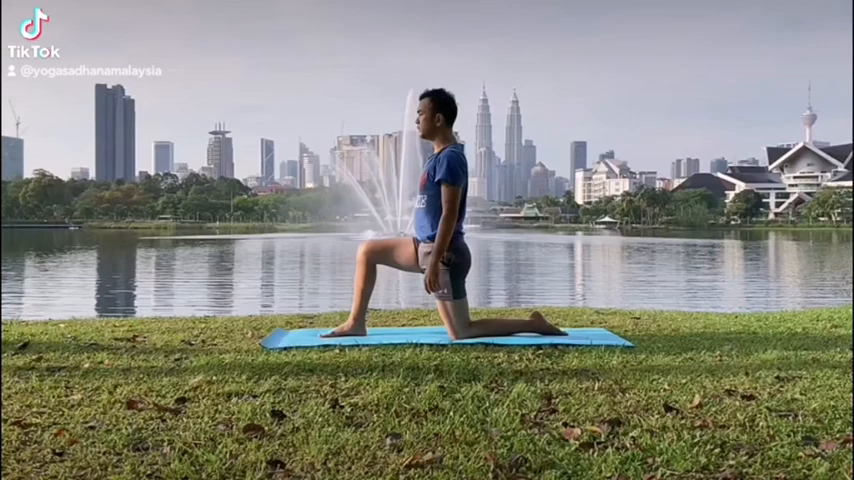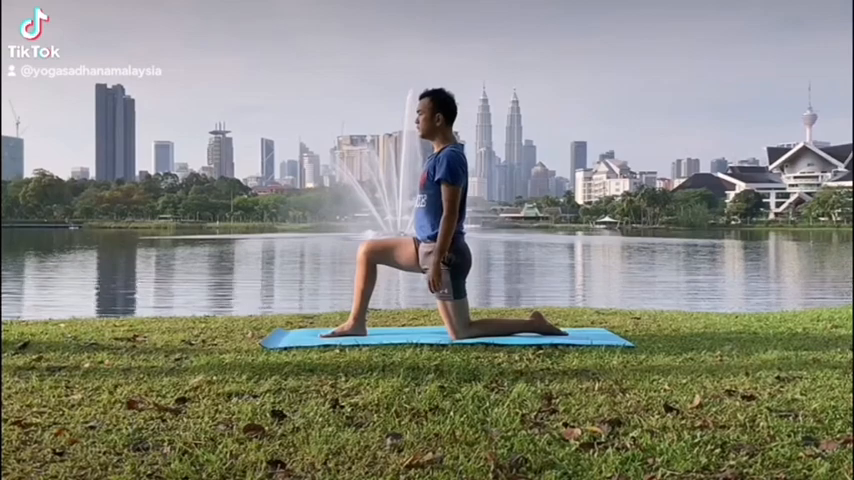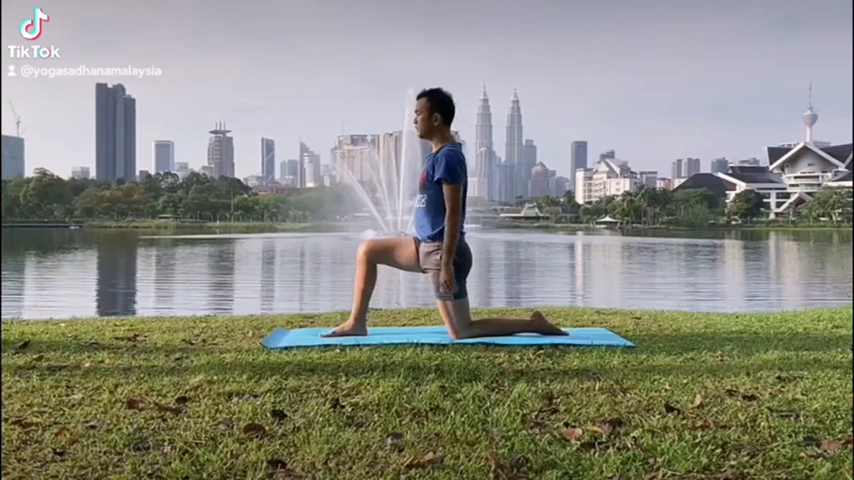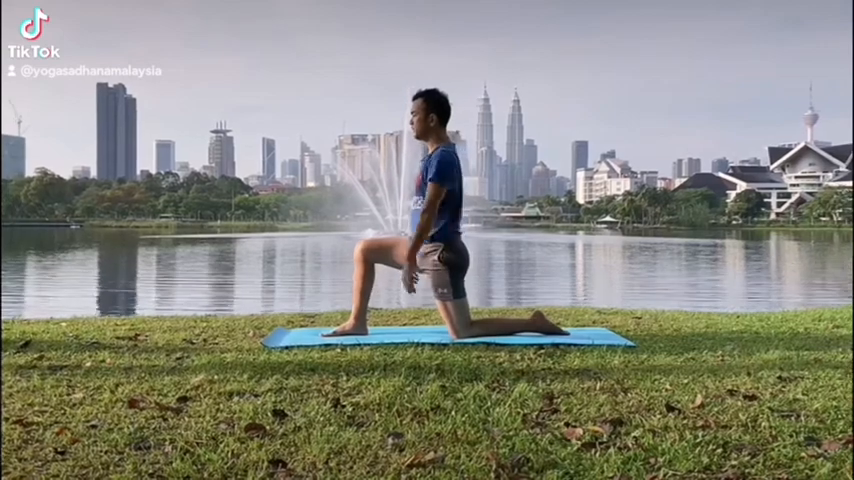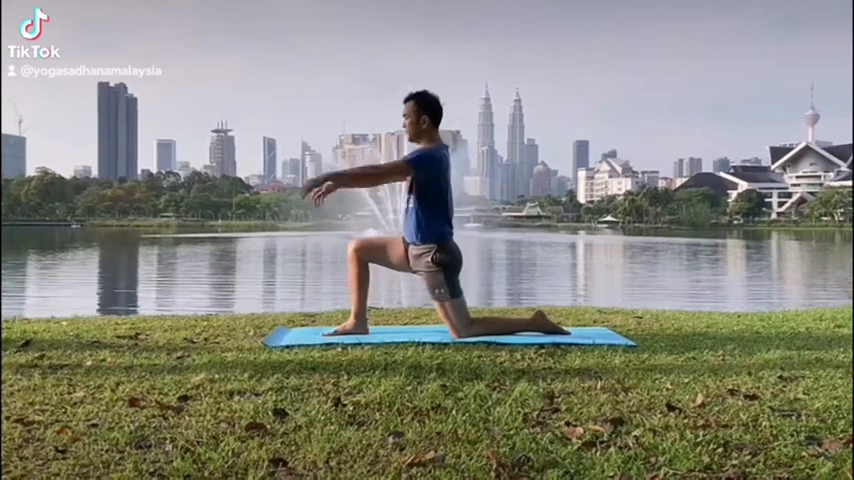
dt=0.3s
person 1, frame 1
left shoulder: (450, 158)
right shoulder: (440, 156)
left elbow: (449, 214)
left wrist: (433, 264)
left hip: (444, 252)
right hip: (426, 246)
left knee: (461, 332)
right knee: (367, 251)
left ankle: (532, 324)
right ankle: (356, 323)
person 1, frame 2
left shoulder: (450, 158)
right shoulder: (440, 155)
left elbow: (450, 214)
left wrist: (436, 264)
left hip: (444, 252)
right hip: (426, 245)
left knee: (461, 332)
right knee: (367, 251)
left ankle: (532, 324)
right ankle: (356, 323)
person 1, frame 3
left shoulder: (448, 157)
right shoulder: (438, 155)
left elbow: (453, 212)
left wrist: (447, 263)
left hip: (442, 251)
right hip: (426, 246)
left knee: (462, 332)
right knee: (367, 251)
left ankle: (533, 324)
right ankle: (356, 323)
person 1, frame 4
left shoulder: (442, 158)
right shoulder: (436, 155)
left elbow: (429, 212)
left wrist: (409, 261)
right wrist: (412, 255)
left hip: (441, 253)
right hip: (426, 247)
left knee: (462, 331)
right knee: (363, 250)
left ankle: (533, 323)
right ankle: (357, 322)
person 1, frame 5
left shoulder: (429, 157)
right shoulder: (431, 155)
left elbow: (378, 174)
right elbow: (383, 174)
left wrist: (332, 177)
right wrist: (338, 181)
left hip: (435, 255)
right hip: (417, 247)
left knee: (463, 330)
right knee: (357, 249)
left ankle: (534, 323)
right ankle: (358, 321)
